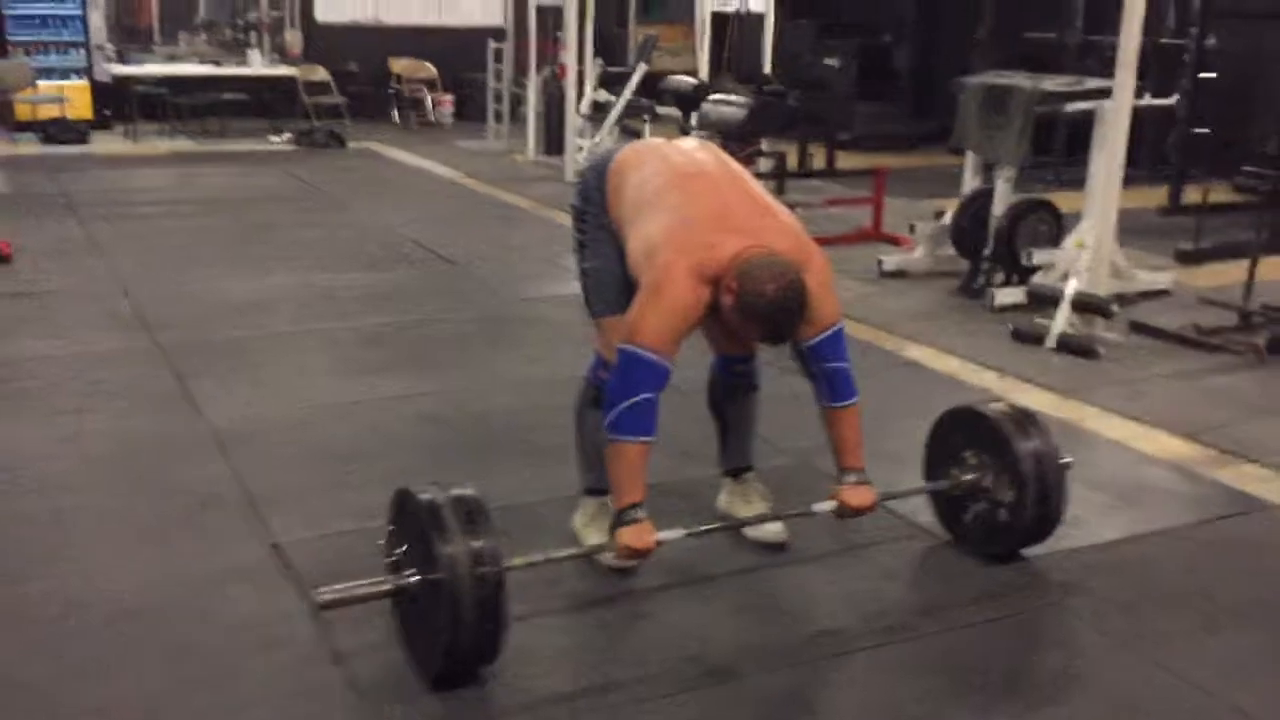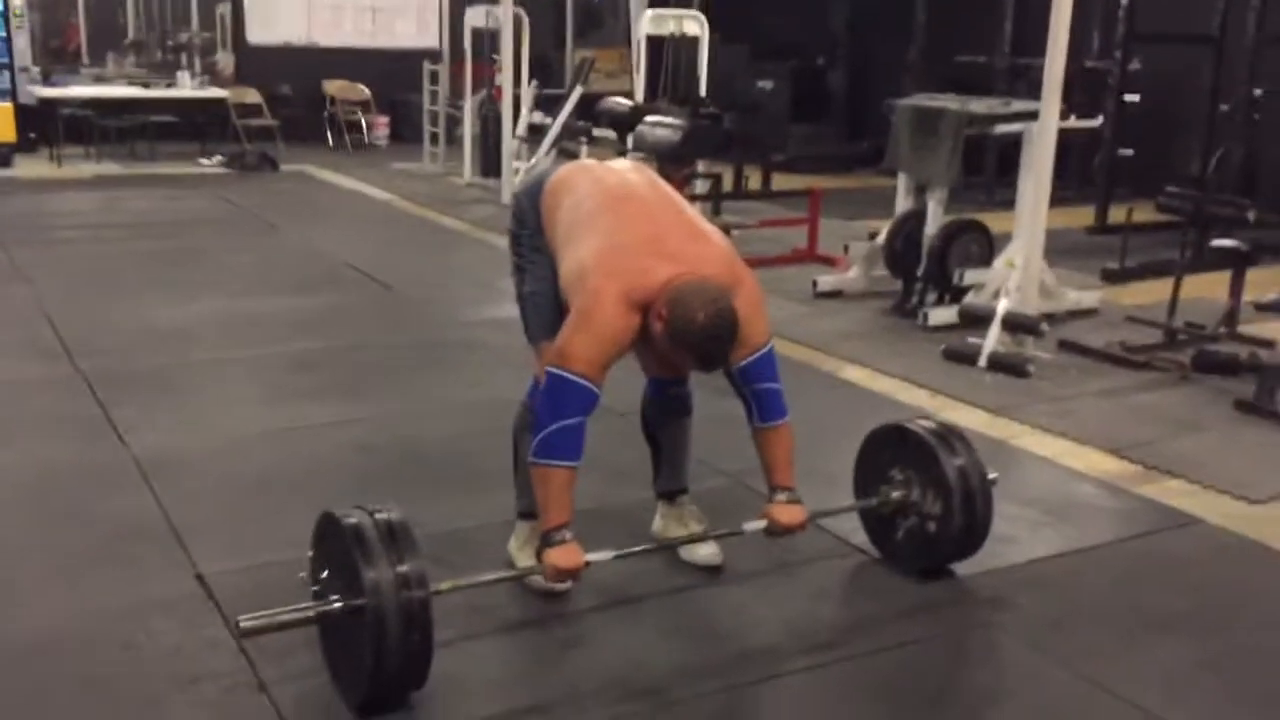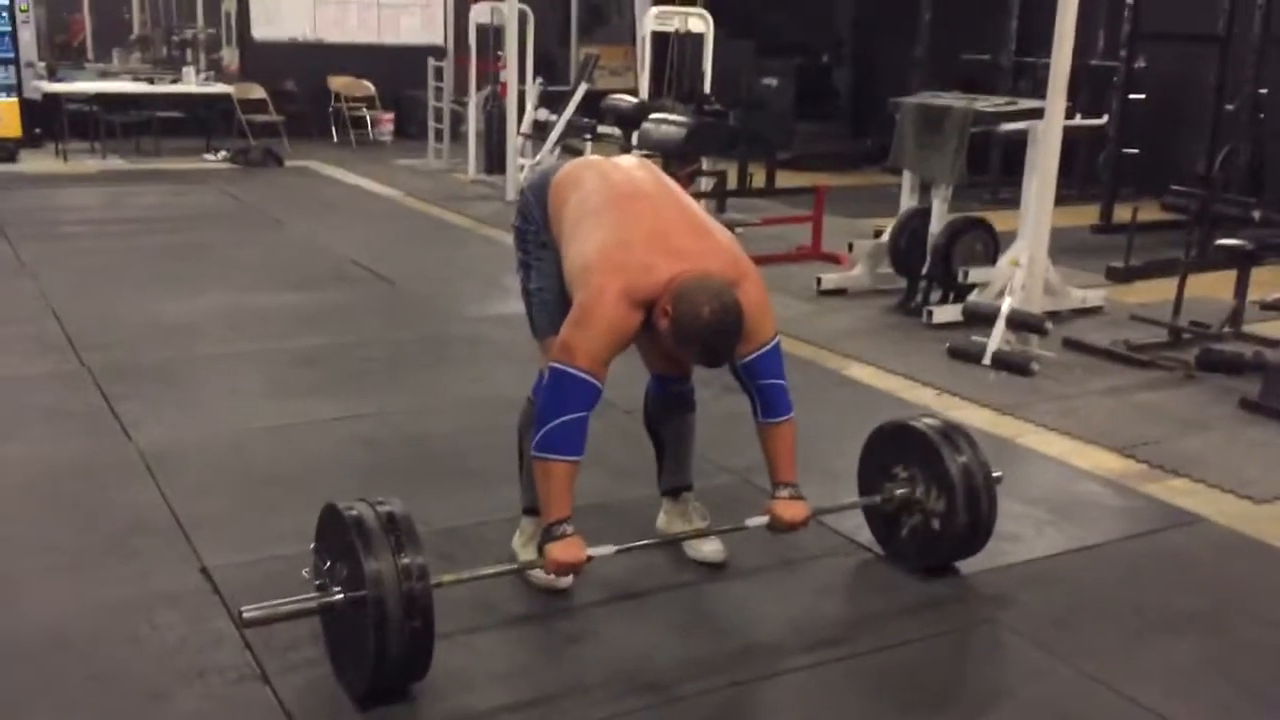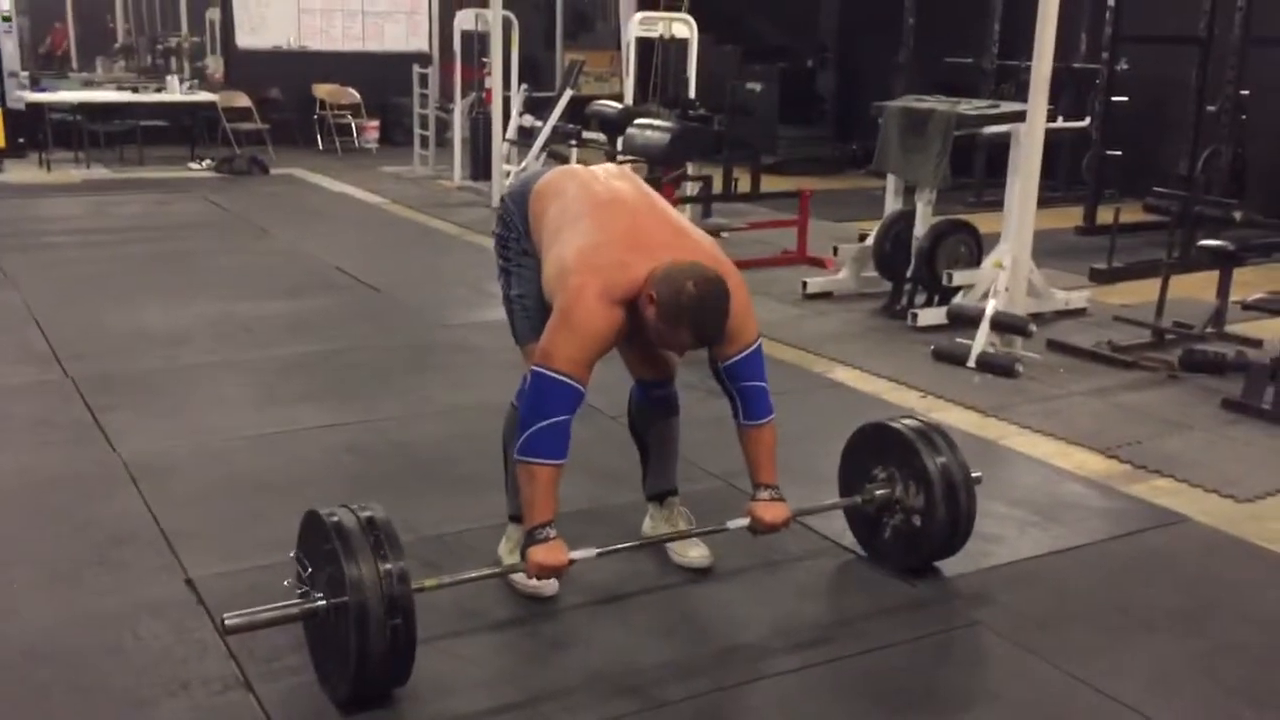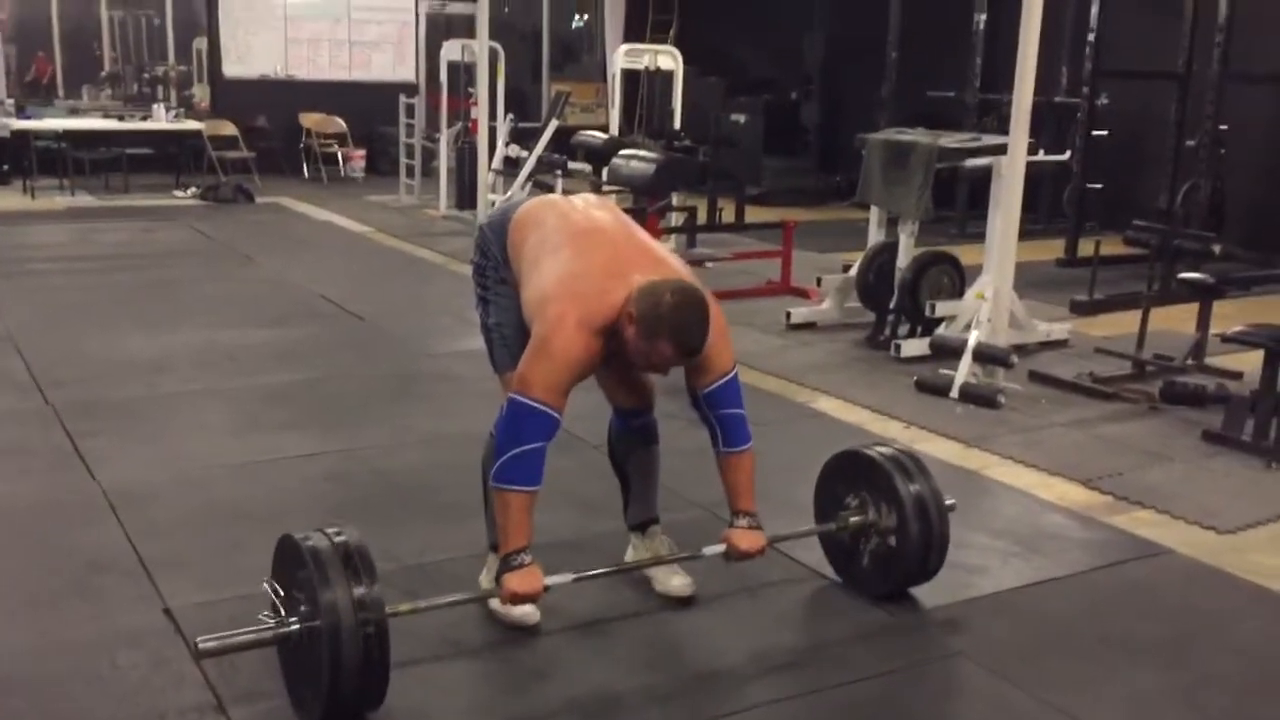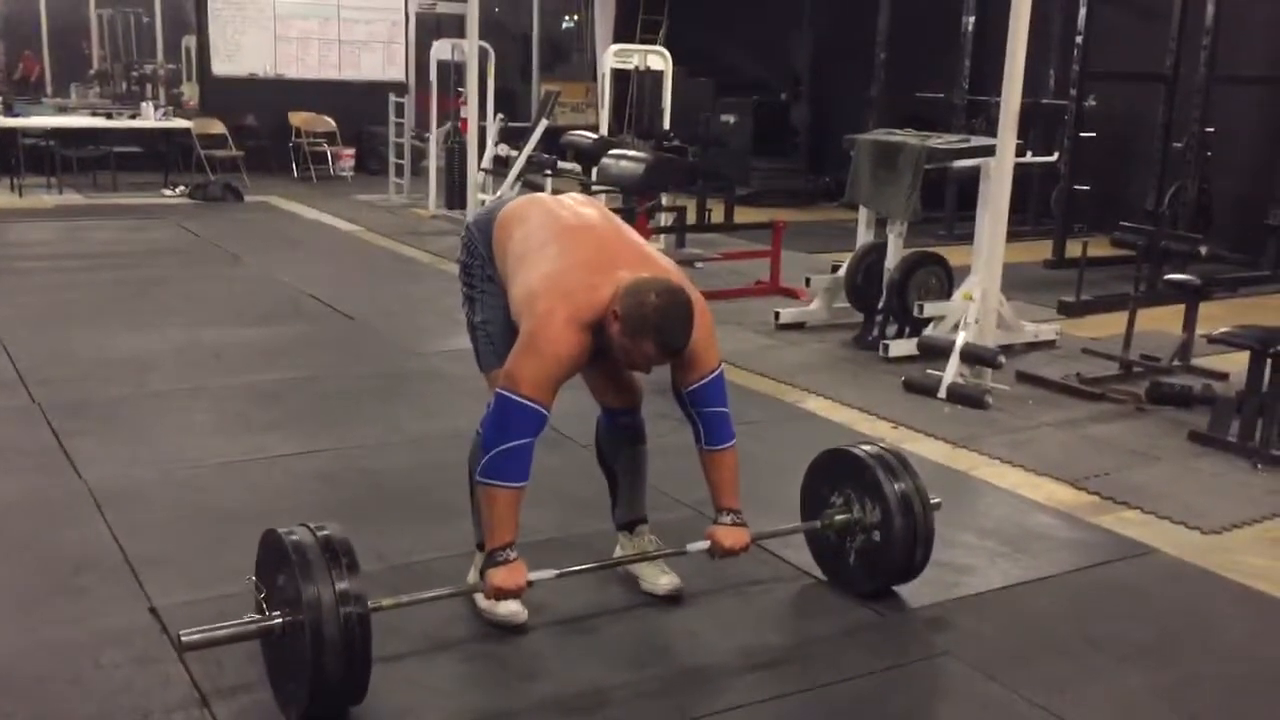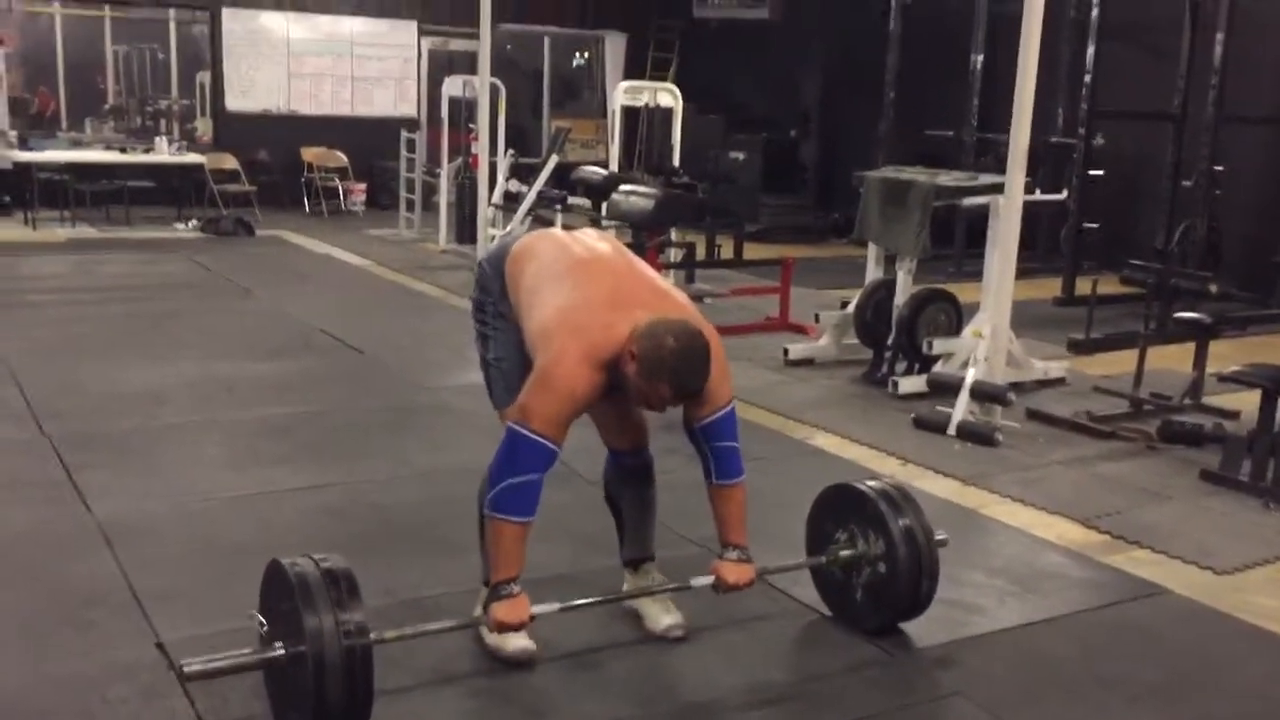
dt=0.5s
person 1, frame 1
left shoulder: (804, 265)
right shoulder: (681, 277)
left elbow: (831, 368)
right elbow: (636, 392)
left wrist: (853, 477)
right wrist: (631, 515)
left knee: (736, 352)
right knee: (622, 358)
left ankle: (738, 481)
right ankle: (597, 501)
person 1, frame 2
left shoulder: (735, 288)
right shoulder: (611, 301)
left elbow: (762, 387)
right elbow: (561, 411)
left wrist: (783, 493)
right wrist: (557, 536)
left knee: (670, 376)
right knee: (557, 376)
left ankle: (673, 504)
right ankle: (532, 525)
person 1, frame 3
left shoulder: (741, 285)
right shoulder: (613, 296)
left elbow: (768, 384)
right elbow: (565, 406)
left wrist: (786, 490)
right wrist: (559, 530)
left knee: (672, 373)
right knee: (562, 377)
left ankle: (678, 504)
right ankle: (536, 523)
person 1, frame 4
left shoulder: (722, 285)
right shoulder: (593, 300)
left elbow: (749, 386)
right elbow: (547, 410)
left wrist: (767, 491)
right wrist: (542, 533)
left knee: (657, 375)
right knee: (547, 382)
left ankle: (664, 509)
right ankle: (520, 529)
person 1, frame 5
left shoulder: (697, 317)
right shoulder: (572, 326)
left elbow: (727, 413)
right elbow: (522, 437)
left wrist: (745, 518)
right wrist: (517, 560)
left knee: (636, 403)
right knee: (525, 409)
left ankle: (646, 537)
right ankle: (498, 559)
person 1, frame 6
left shoulder: (684, 310)
right shoulder: (560, 324)
left elbow: (710, 411)
right elbow: (510, 433)
left wrist: (729, 514)
right wrist: (503, 555)
left knee: (623, 402)
right knee: (511, 410)
left ankle: (634, 536)
right ankle: (486, 557)
person 1, frame 7
left shoulder: (700, 346)
right shoulder: (575, 360)
left elbow: (721, 447)
right elbow: (520, 466)
left wrist: (735, 550)
right wrist: (507, 589)
right hip: (507, 282)
left knee: (630, 443)
right knee: (521, 445)
left ankle: (638, 573)
right ankle: (492, 595)
